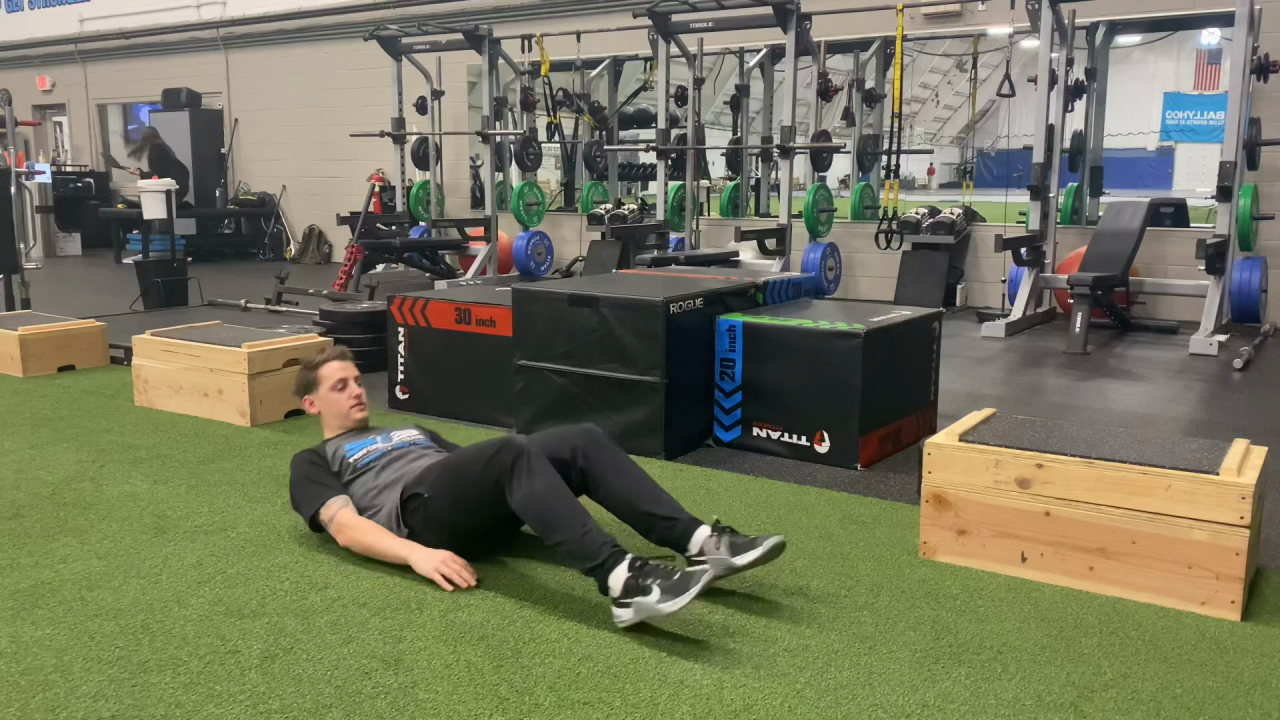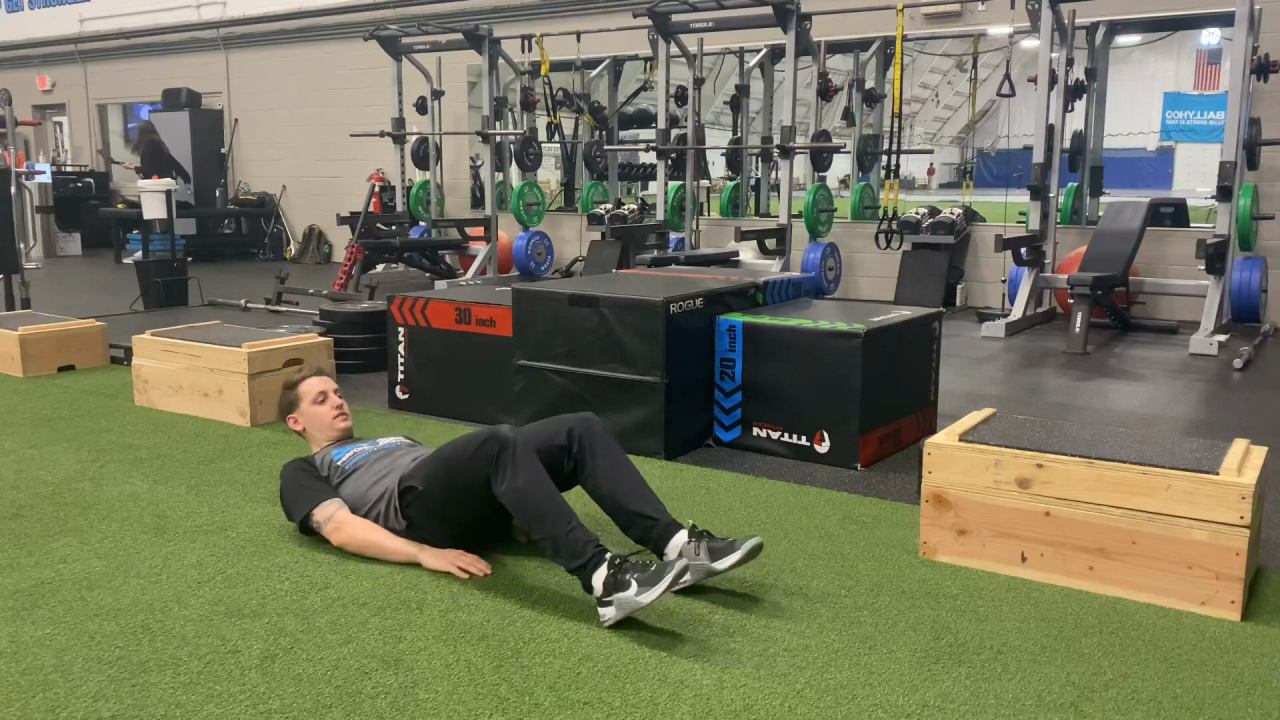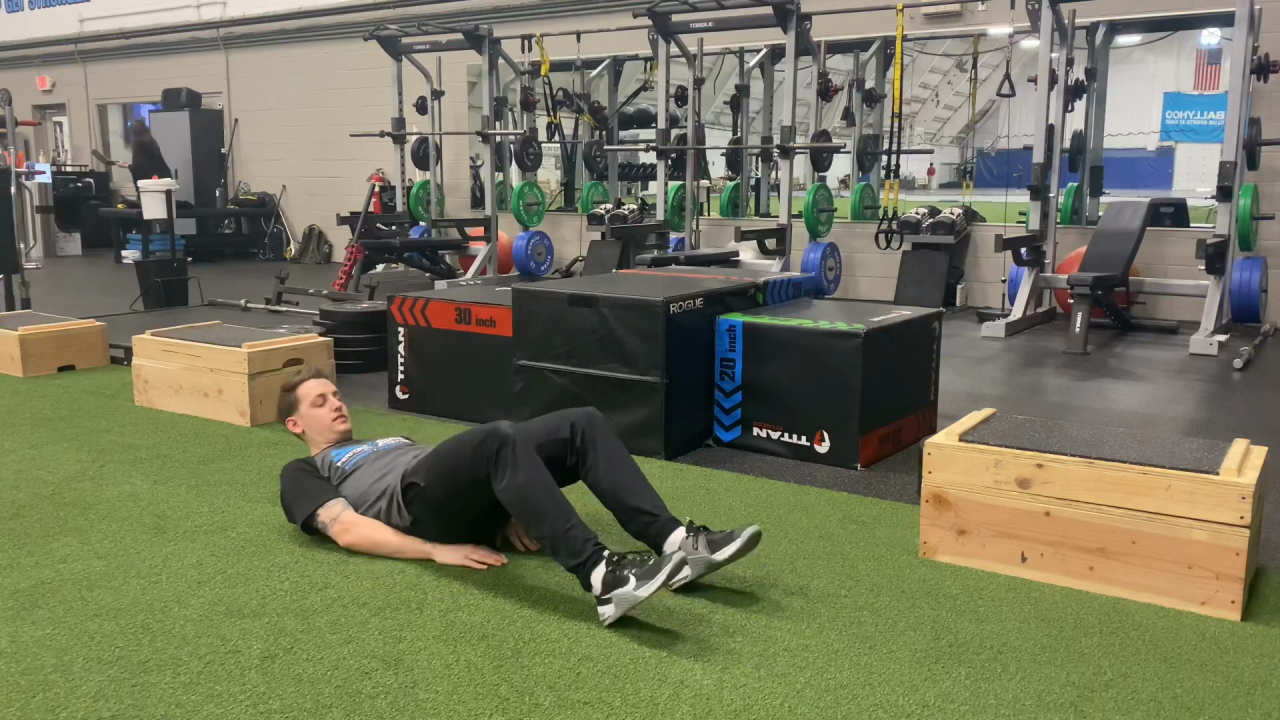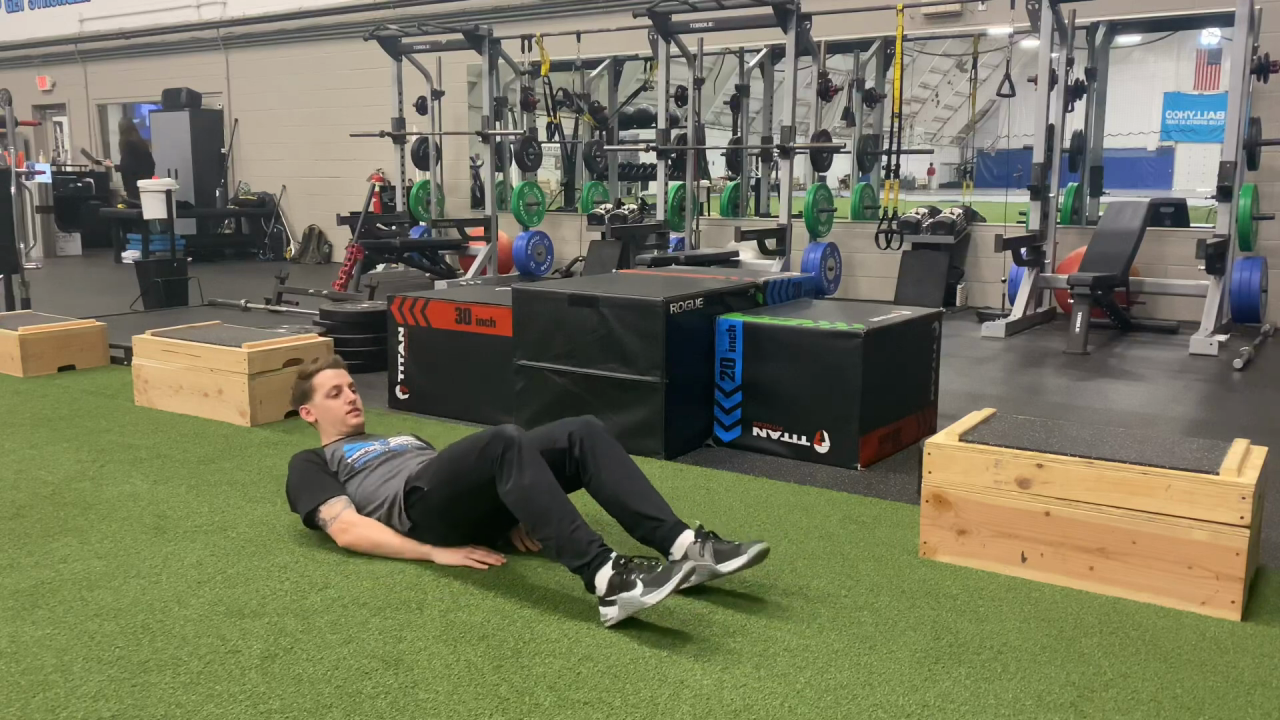
dt=0.2s
person 1, frame 1
left shoulder: (412, 429)
right shoulder: (314, 462)
left elbow: (475, 459)
right elbow: (346, 526)
left wrist: (545, 498)
right wrist: (415, 553)
left hip: (484, 515)
right hip: (417, 511)
left knee: (584, 442)
right knee: (512, 450)
left ankle: (703, 546)
right ankle: (623, 583)
person 1, frame 2
left shoulder: (397, 439)
right shoulder: (303, 472)
right elbow: (340, 530)
left wrist: (522, 509)
right wrist: (425, 554)
left hip: (478, 505)
right hip: (415, 502)
left knee: (581, 429)
right knee: (500, 439)
left ankle: (677, 546)
right ankle: (604, 579)
person 1, frame 3
left shoulder: (391, 441)
right shoulder: (303, 473)
right elbow: (347, 531)
left wrist: (506, 516)
right wrist: (436, 550)
left hip: (476, 499)
right hip: (419, 503)
left knee: (583, 425)
right knee: (500, 438)
left ankle: (675, 542)
right ankle: (601, 575)
person 1, frame 4
left shoulder: (404, 439)
right shoulder: (311, 465)
right elbow: (347, 531)
left wrist: (510, 518)
right wrist: (436, 552)
left hip: (479, 503)
right hip: (422, 505)
left knee: (582, 433)
right knee: (506, 441)
left ankle: (682, 547)
right ankle: (607, 579)
